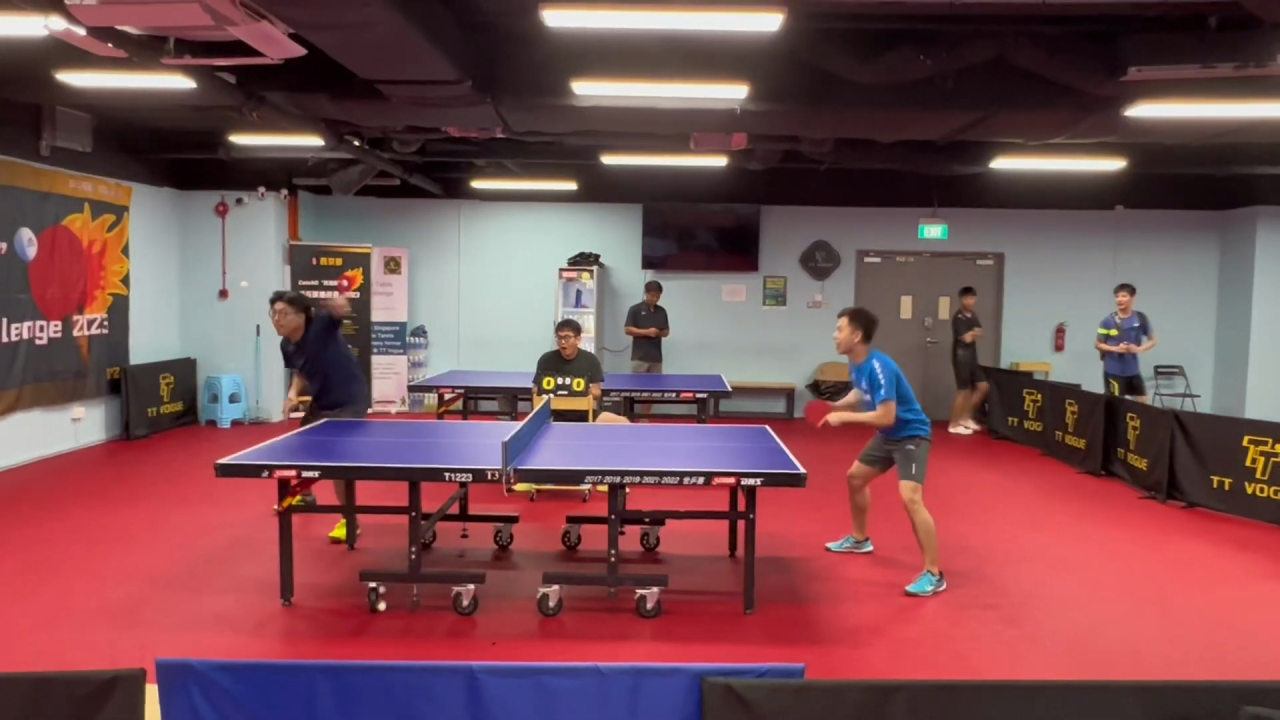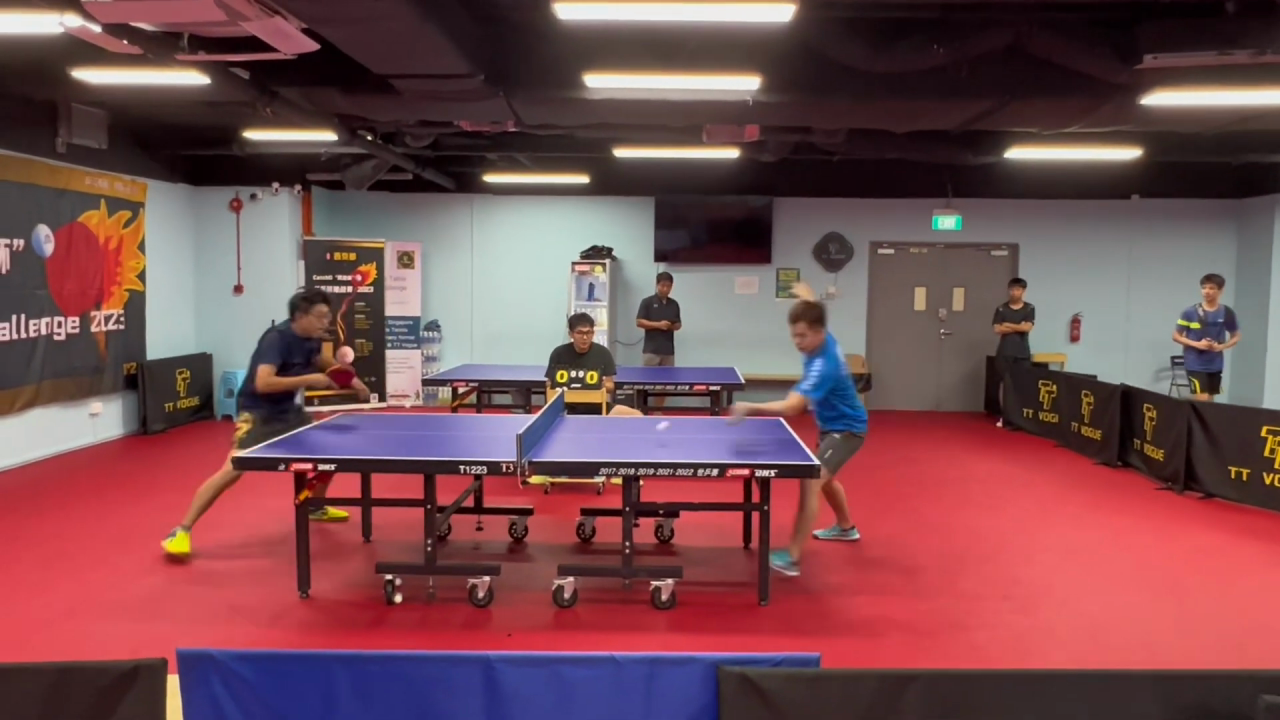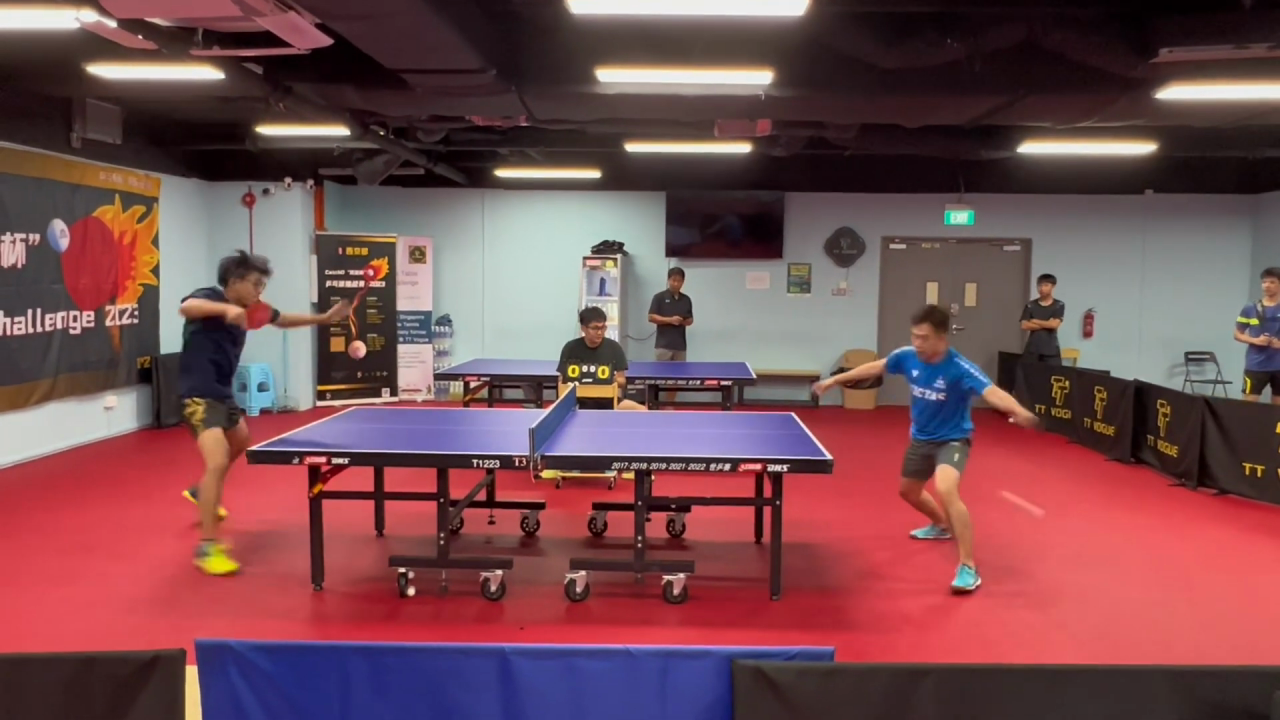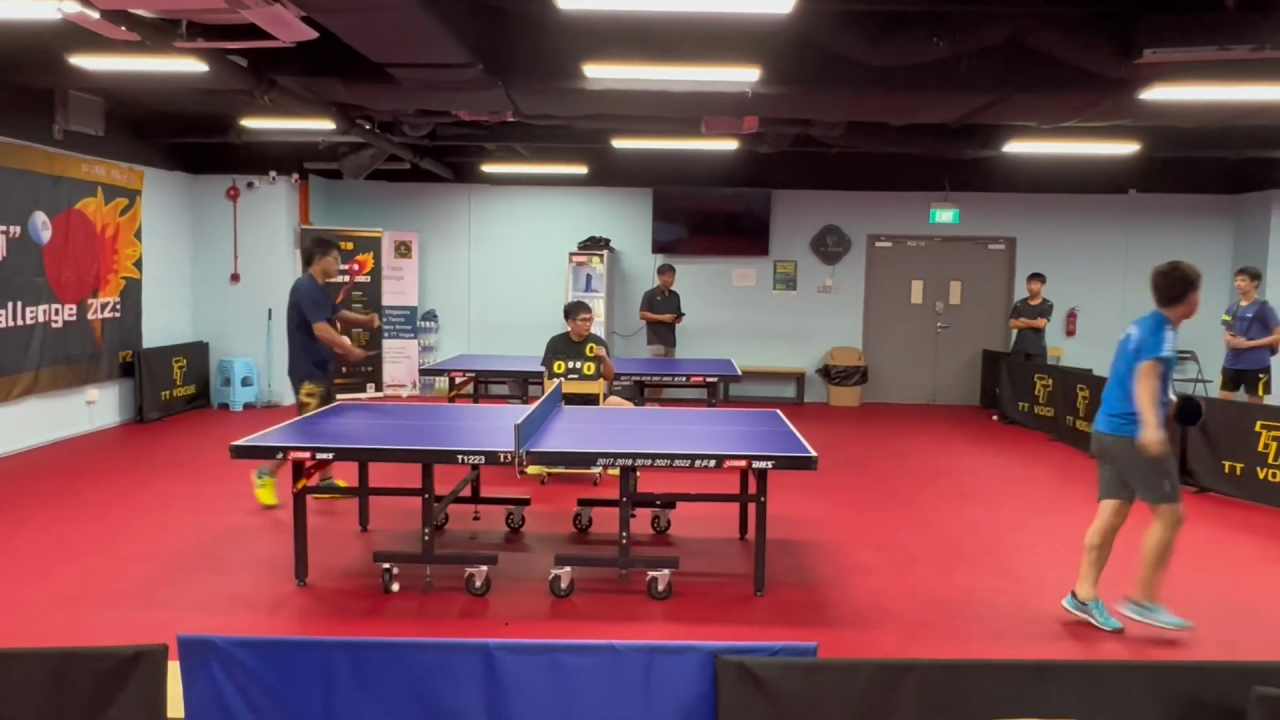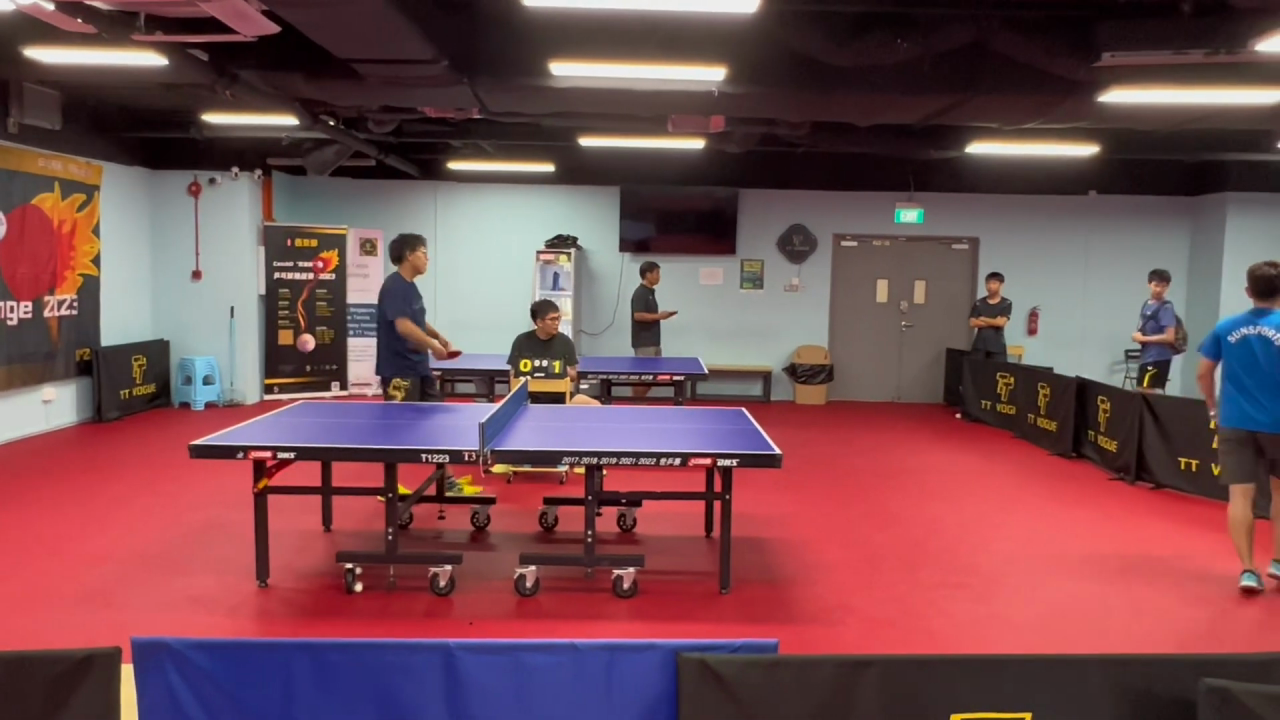
dt=1s
person 1, frame 1
left shoulder: (880, 368)
right shoulder: (856, 362)
left elbow: (885, 417)
left wrist: (844, 417)
right wrist: (839, 406)
left hip: (912, 435)
right hip: (888, 436)
left knee: (910, 497)
right knee: (855, 478)
left ankle: (934, 574)
right ankle: (860, 539)
person 1, frame 2
left shoulder: (823, 366)
right shoulder: (824, 339)
left elbow: (790, 407)
right elbow: (807, 315)
left wrist: (749, 408)
right wrist: (806, 297)
left hip: (847, 429)
right hip: (832, 425)
left knee: (811, 480)
right knee: (823, 477)
left ankle: (792, 557)
right ankle: (845, 527)
person 1, frame 3
left shoulder: (961, 368)
right shoulder: (907, 357)
left elbow: (993, 393)
right elbow: (876, 367)
left wrist: (1017, 410)
right wrist: (835, 379)
left hip: (953, 440)
right hip: (921, 439)
left knee: (947, 490)
right knee: (908, 491)
left ankle: (968, 567)
right ankle: (942, 524)
person 1, frame 4
left shoulder: (1143, 327)
right shoulder: (1160, 332)
right elbow: (1146, 376)
left wrist: (1164, 398)
right wrist: (1152, 425)
left hip: (1111, 431)
right hip: (1129, 435)
left knee: (1112, 513)
right knee: (1170, 515)
left ankle: (1086, 596)
right ankle: (1142, 599)
person 1, frame 5
left shoulder: (1225, 328)
left elbow: (1204, 374)
left wrist: (1214, 406)
left hip: (1234, 424)
left knee: (1240, 496)
left ankle: (1247, 569)
person 2, frame 1
left shoulder: (323, 325)
right shoulder: (287, 345)
left elbow: (339, 308)
left wrist: (339, 303)
right wrist: (293, 394)
left hip: (350, 404)
right hip: (321, 405)
left ankle: (349, 520)
right ankle: (305, 497)
person 2, frame 2
left shoulder: (311, 338)
right shoulder: (277, 338)
left elbow: (321, 360)
right elbow: (262, 383)
left wrist: (352, 380)
right wrist: (308, 380)
left hip: (287, 410)
right hip: (257, 412)
right knee: (231, 472)
left ankle: (317, 507)
right ankle: (182, 532)
person 2, frame 3
left shoulder: (244, 308)
right shoulder: (209, 299)
left elbow: (283, 320)
right elbow: (186, 307)
left wrist: (324, 319)
right wrist: (224, 309)
left hip: (220, 392)
right hip: (199, 395)
left knee: (240, 442)
right knee: (218, 463)
left ankle: (200, 493)
right ankle: (207, 547)
person 2, frame 4
left shoulder: (319, 288)
right shoulder: (307, 288)
left elbow: (336, 315)
right elbow: (322, 330)
left wrist: (365, 320)
right wrist: (351, 351)
left hip: (321, 368)
right hip: (309, 371)
left ankle: (326, 480)
right ankle: (266, 475)
person 2, frame 5
left shoulder: (409, 286)
right shoulder: (394, 286)
right elbow: (403, 326)
left wrist: (438, 338)
right wrist: (434, 346)
left hip: (419, 368)
right hip: (399, 371)
left ankle: (447, 481)
